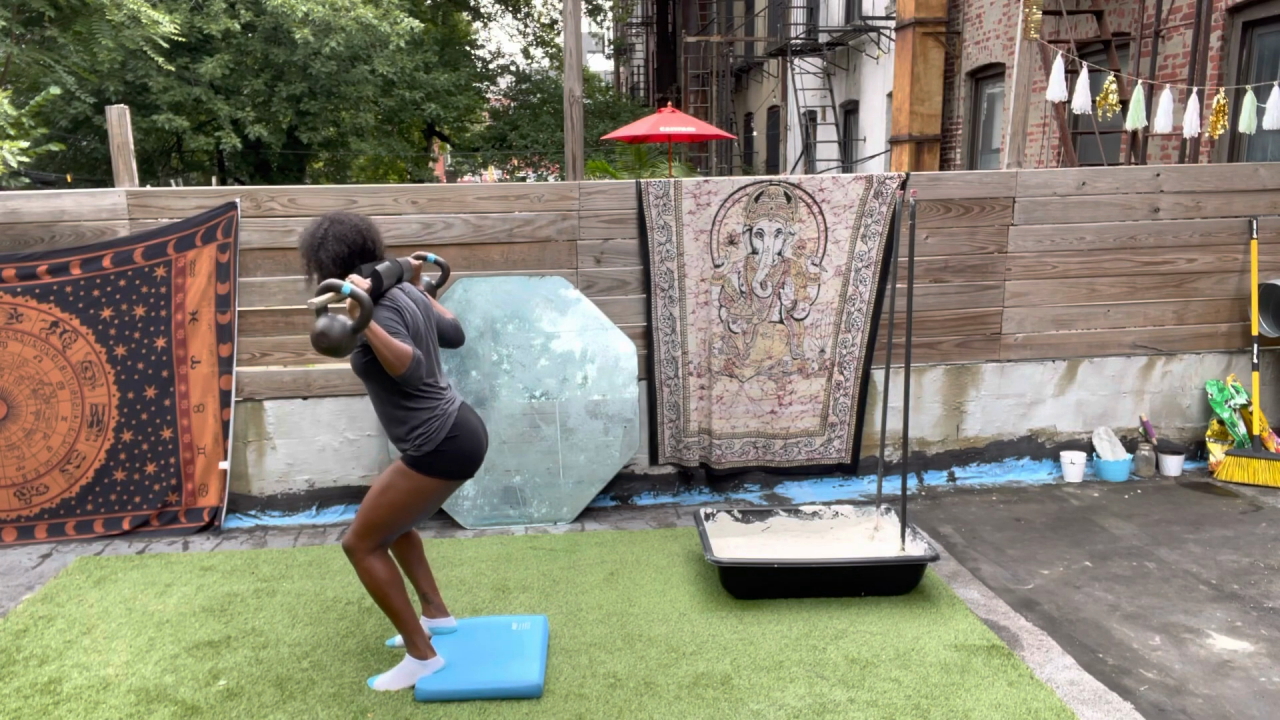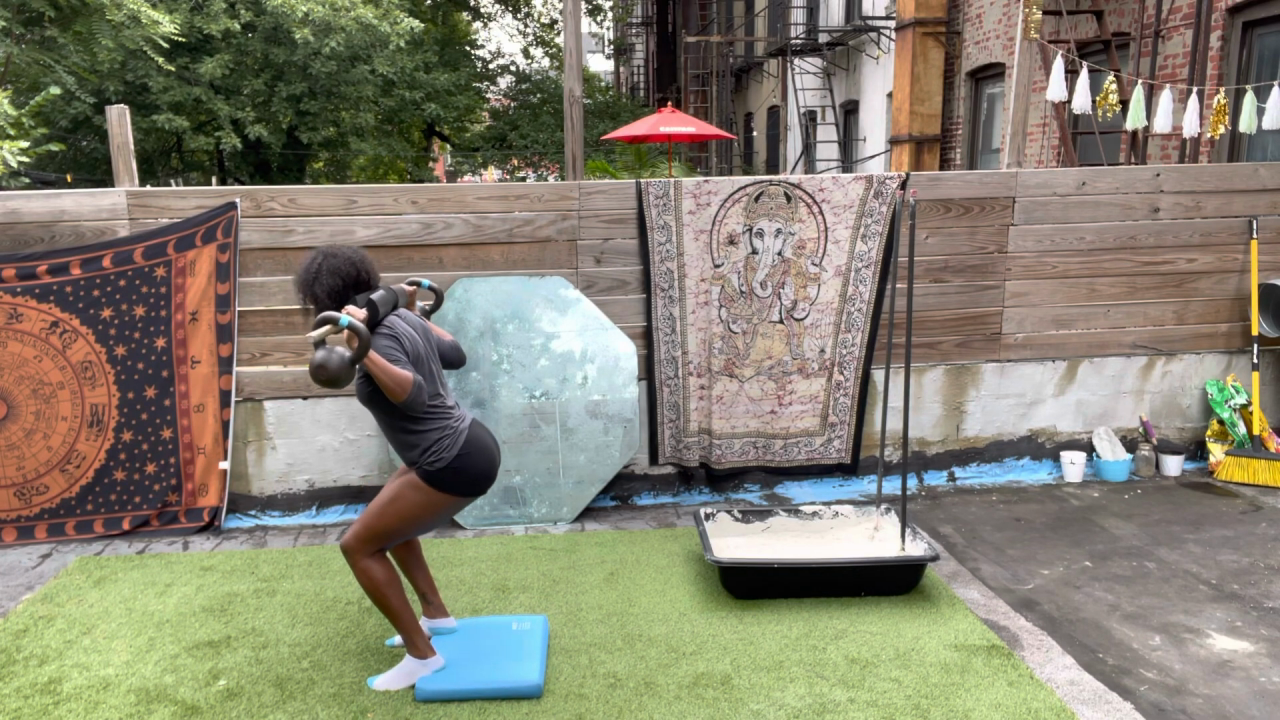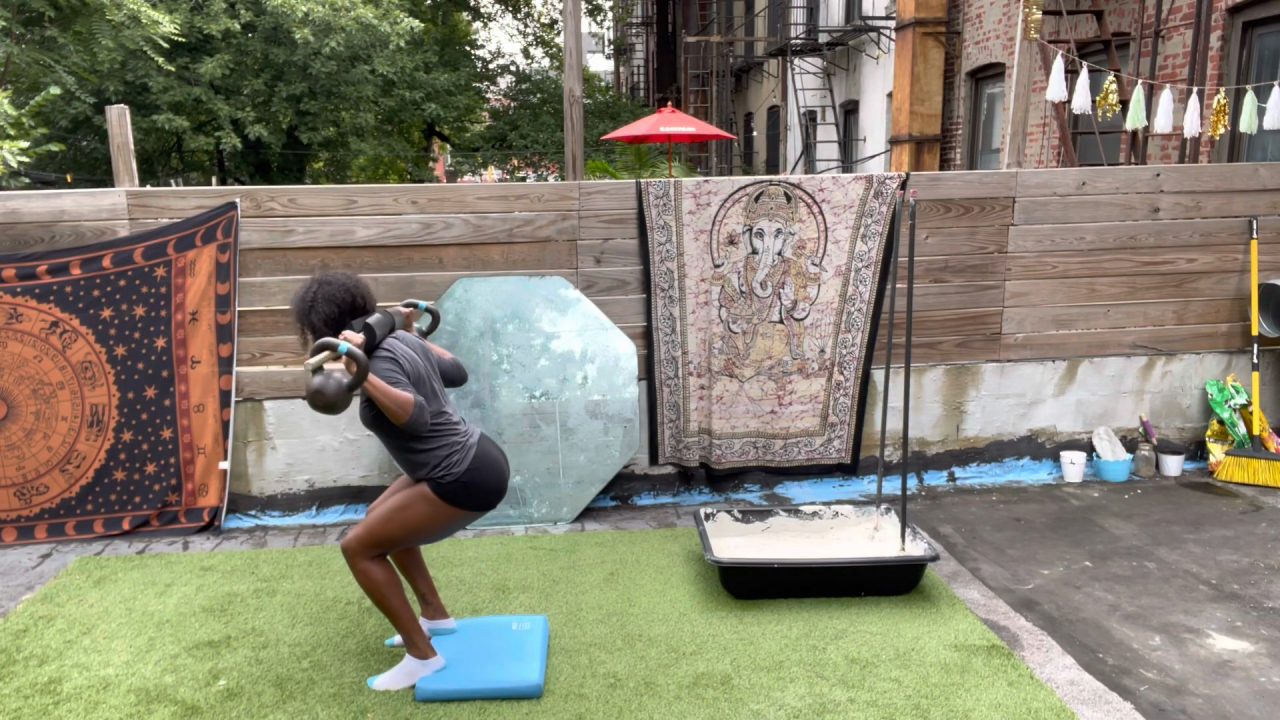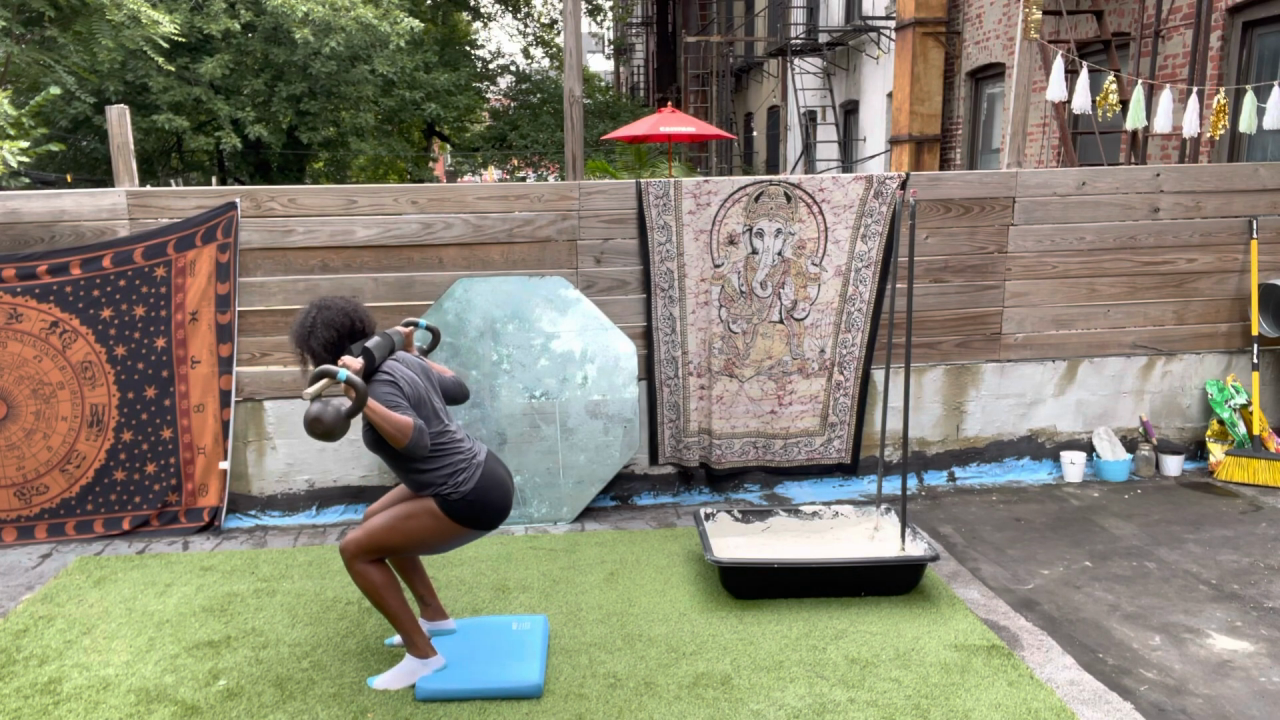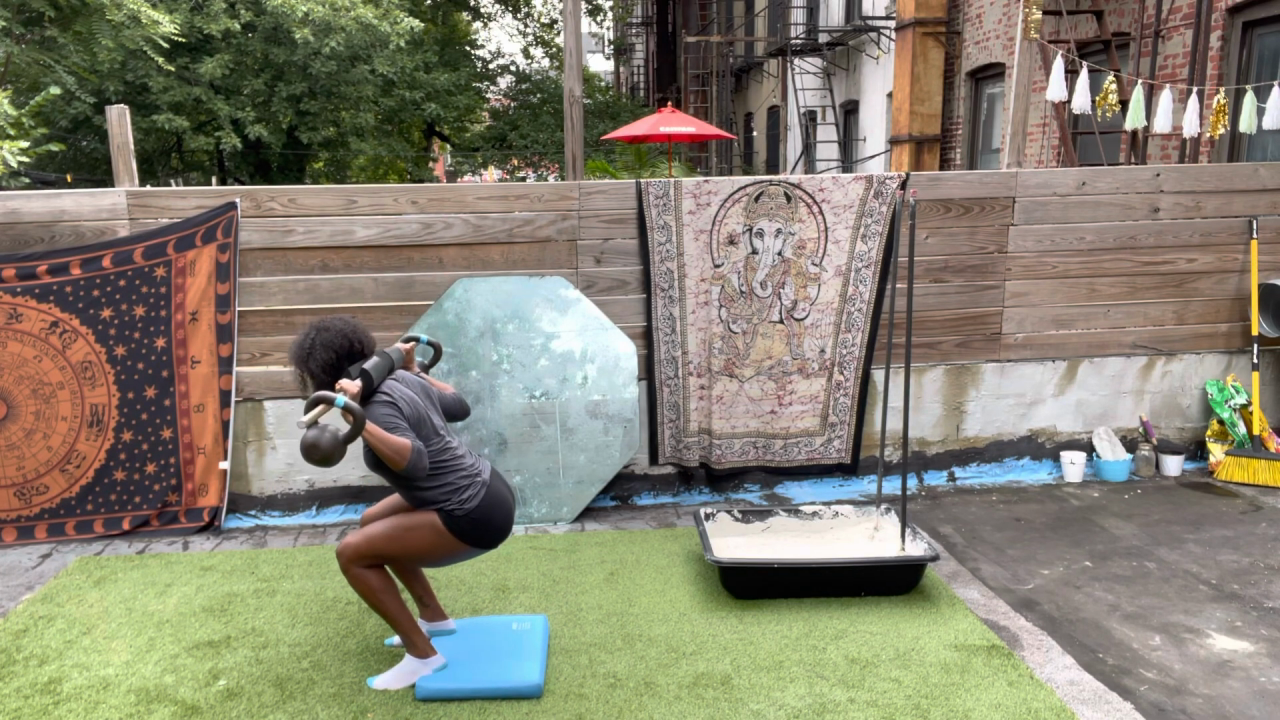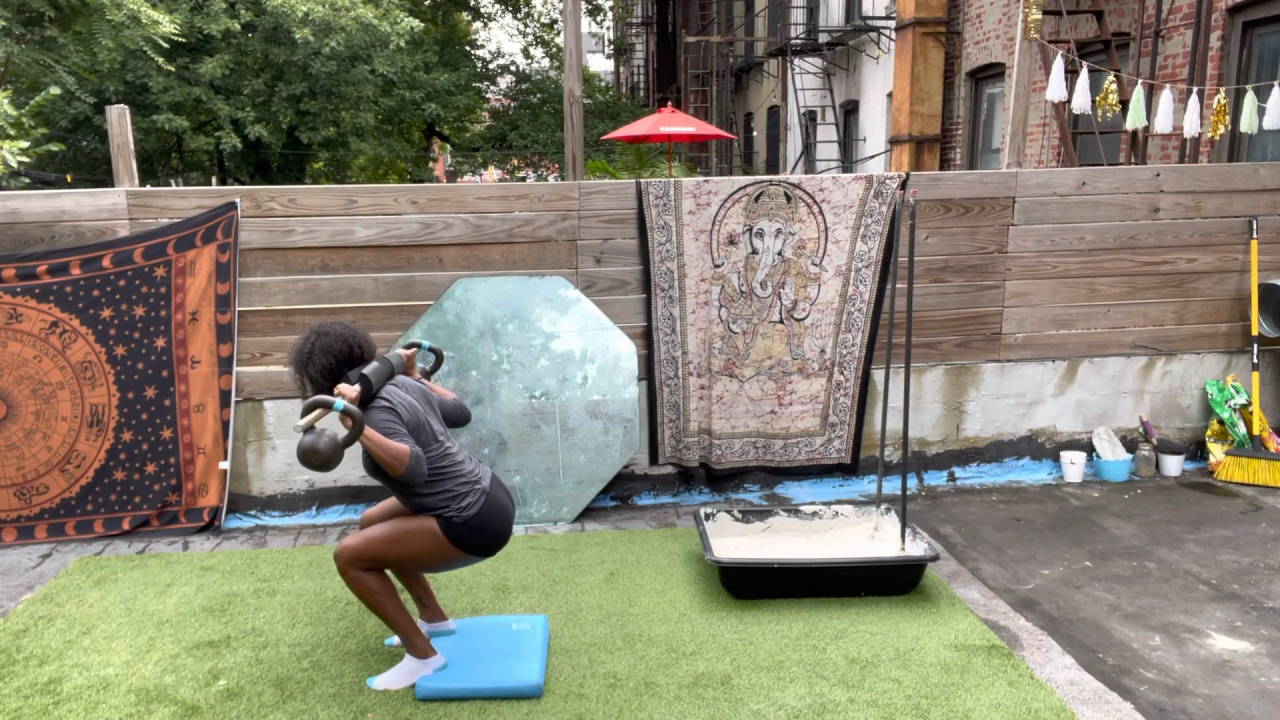
dt=0.4s
person 1, frame 1
left shoulder: (380, 308)
right shoulder: (403, 293)
left elbow: (414, 371)
right elbow: (455, 335)
left wrist: (362, 323)
left hip: (442, 447)
right hip: (458, 431)
left knee: (361, 543)
right knee: (389, 518)
left ankle: (422, 654)
right ankle: (436, 614)
person 1, frame 2
left shoulder: (377, 338)
right shoulder: (401, 320)
left elbow: (416, 397)
right elbow: (456, 356)
left wrist: (363, 353)
left hip: (455, 466)
right hip: (468, 447)
left knee: (358, 544)
right knee: (386, 520)
left ankle: (422, 655)
right ankle: (436, 614)
person 1, frame 3
left shoulder: (378, 361)
right shoulder: (400, 342)
left elbow: (417, 418)
right elbow: (457, 373)
left wrist: (361, 376)
left hip: (467, 481)
right hip: (475, 460)
left knee: (358, 546)
right knee: (381, 520)
left ankle: (422, 655)
right ankle: (435, 615)
person 1, frame 4
left shoulder: (379, 385)
right shoulder: (401, 363)
left elbow: (417, 442)
right elbow: (459, 391)
left wrist: (361, 401)
left hip: (473, 500)
right hip: (481, 476)
left knee: (356, 548)
right knee: (376, 522)
left ankle: (422, 654)
right ankle: (434, 616)
person 1, frame 5
left shoulder: (378, 406)
right shoulder: (402, 381)
left elbow: (415, 464)
right elbow: (460, 407)
left wrist: (359, 424)
left hip: (475, 517)
right hip: (485, 493)
left knee: (352, 552)
right knee: (372, 525)
left ankle: (422, 654)
right ankle: (434, 617)
person 1, frame 6
left shoulder: (377, 412)
right shoulder: (402, 386)
left elbow: (414, 470)
right elbow: (460, 414)
left wrist: (357, 428)
left hip: (474, 524)
right hip: (485, 498)
left knee: (350, 555)
right knee: (371, 526)
left ankle: (422, 654)
right ankle: (434, 619)
